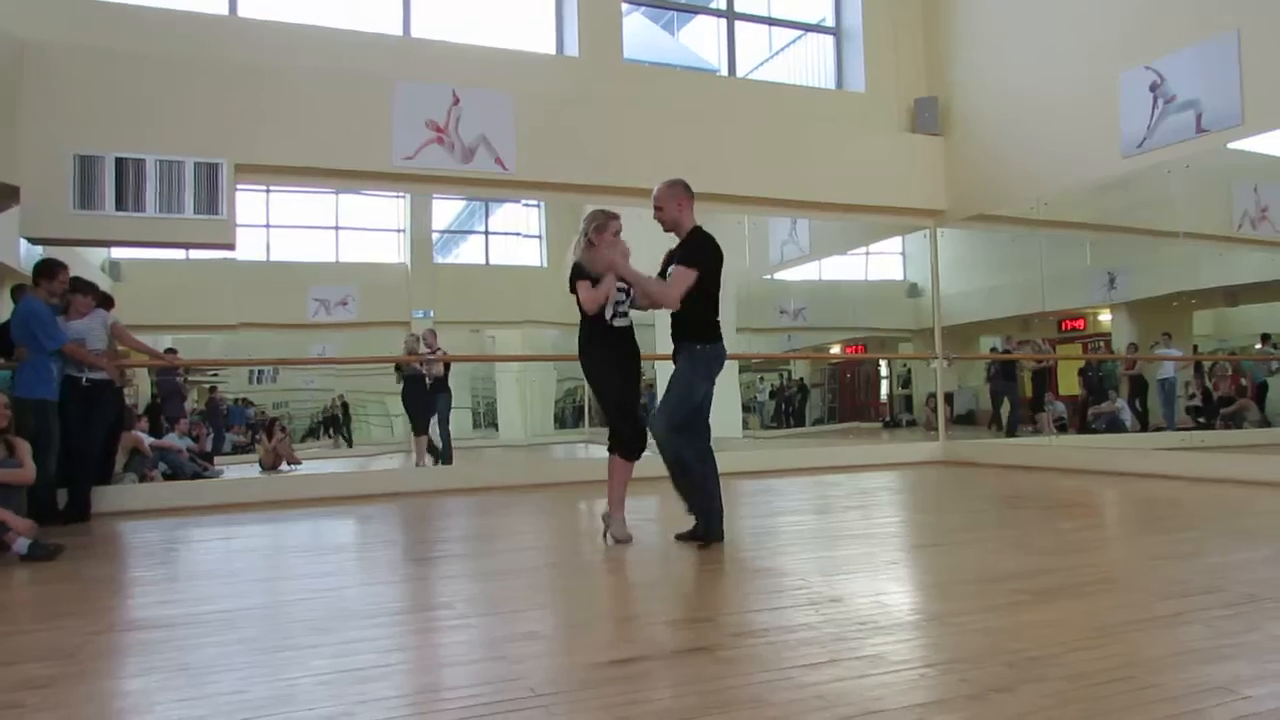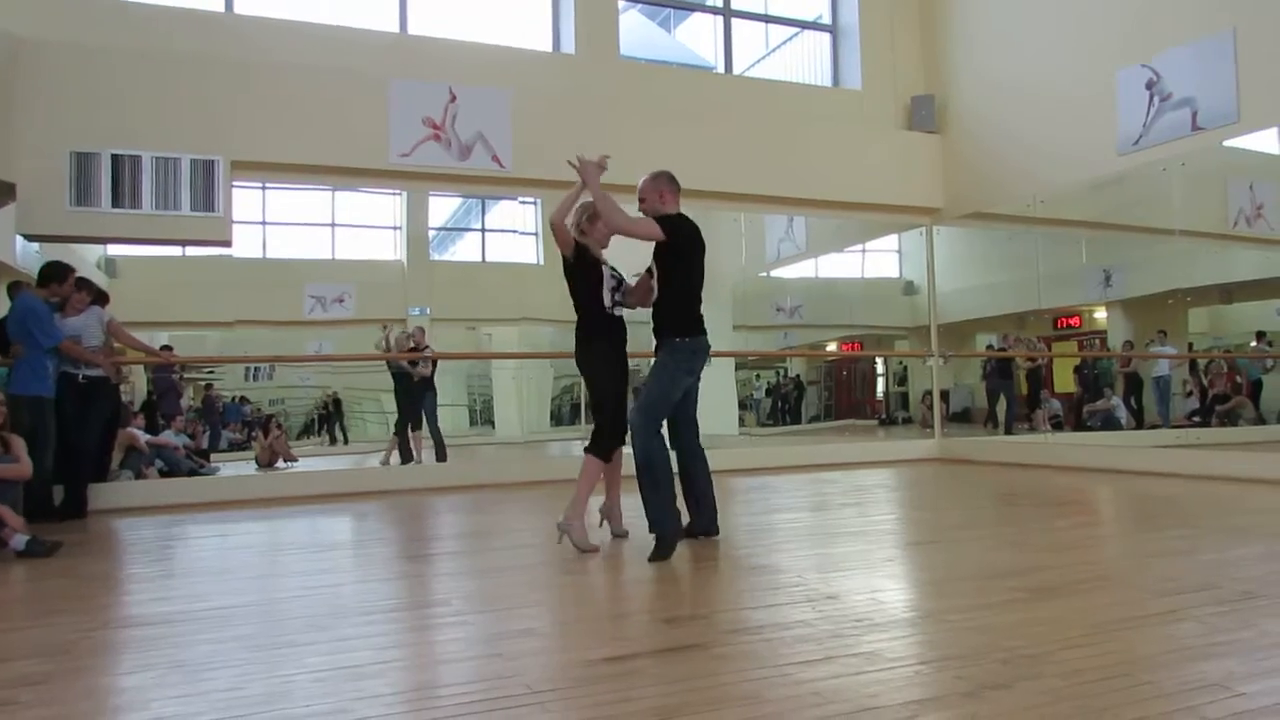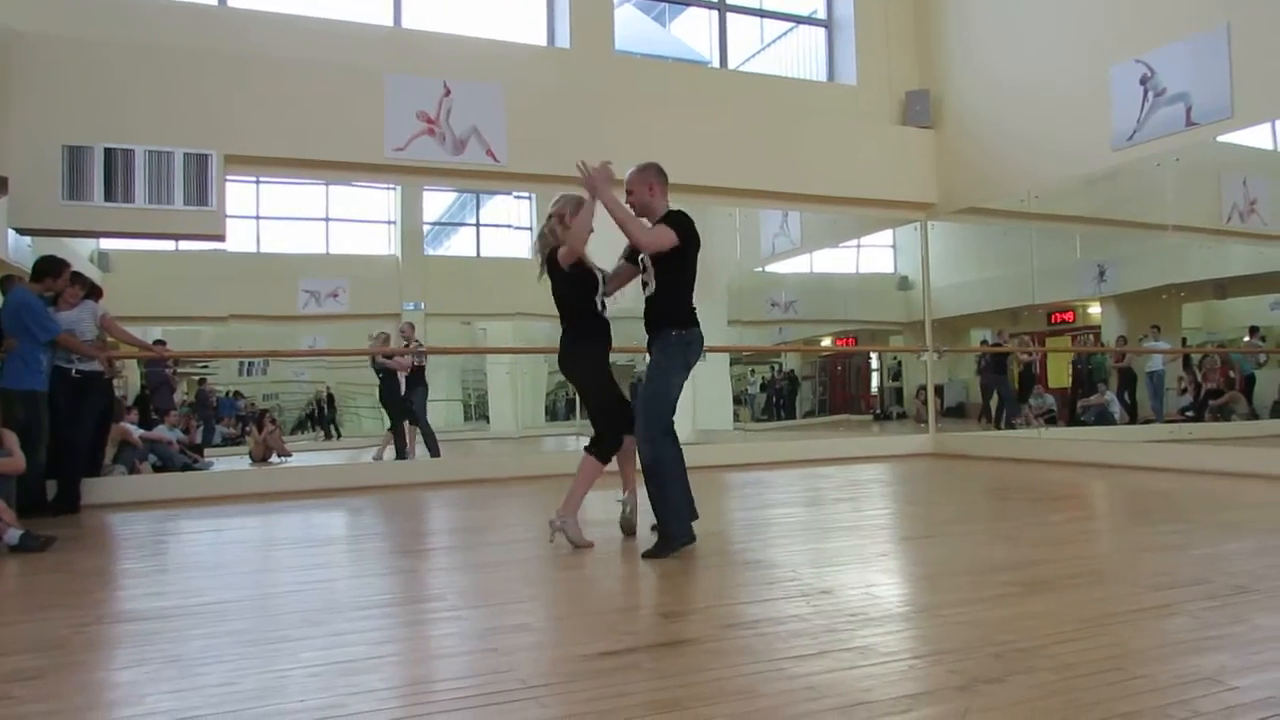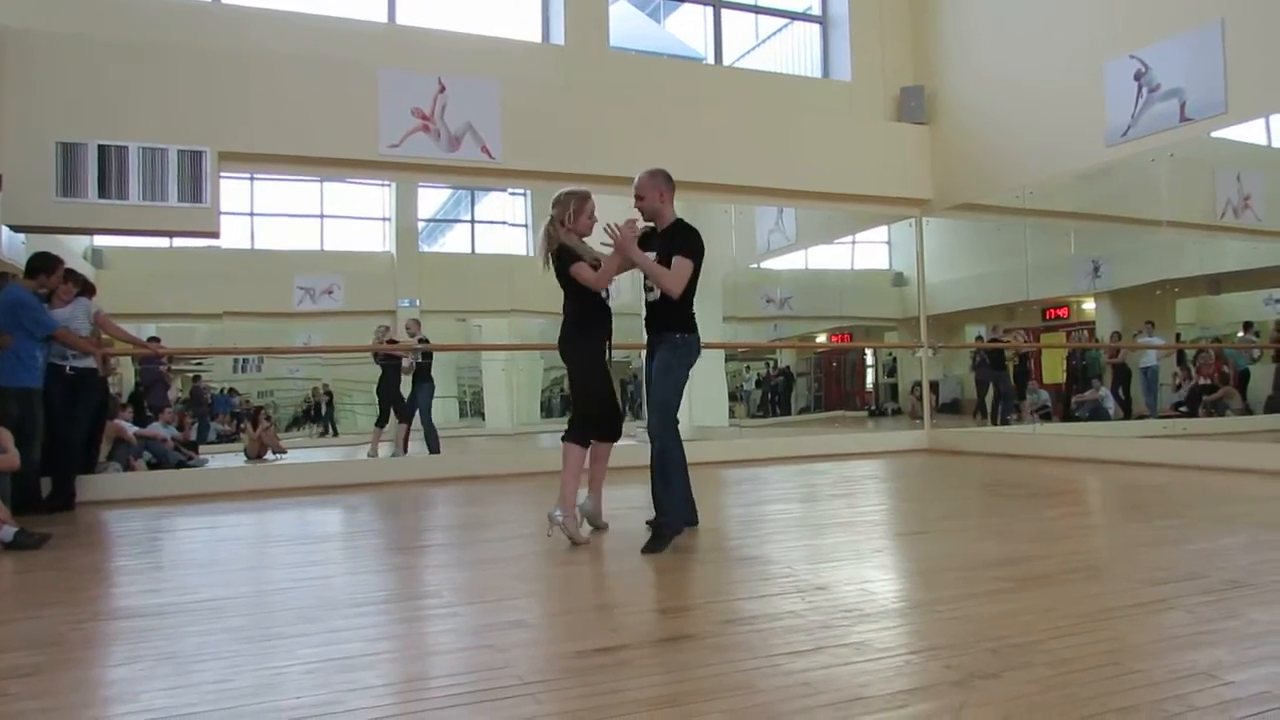
dt=0.4s
person 1, frame 1
left shoulder: (701, 246)
right shoulder: (679, 252)
left elbow: (669, 298)
right elbow: (649, 299)
left wrist: (624, 269)
right wrist: (622, 271)
left hip: (701, 352)
right hip: (693, 351)
left knee: (665, 426)
right knee: (693, 437)
left ankle: (707, 509)
right ankle: (709, 519)
person 1, frame 2
left shoulder: (679, 228)
right shoulder: (669, 241)
left elbow: (616, 223)
right elbow: (641, 294)
left wrist: (591, 179)
left hip: (682, 346)
right hip: (681, 346)
left knee: (643, 423)
right knee: (684, 433)
left ankle: (666, 526)
right ankle: (703, 519)
person 1, frame 3
left shoulder: (680, 224)
right shoulder: (646, 242)
left elbow: (641, 236)
right elbow: (609, 284)
left wrist: (601, 191)
left hip: (677, 338)
right hip: (663, 339)
left knee: (651, 429)
right knee: (658, 426)
left ankle: (676, 528)
right ankle: (679, 512)
person 1, frame 4
left shoulder: (686, 237)
right shoulder: (647, 238)
left elbow: (674, 287)
left wrist: (632, 253)
left hip: (678, 341)
right hip: (657, 340)
left knee: (660, 424)
right knee: (662, 425)
left ankle: (669, 519)
right ankle: (681, 510)
person 2, frame 1
left shoulder: (618, 273)
right shoulder: (583, 269)
right elbow: (590, 305)
right wrist: (613, 273)
left hip: (627, 357)
right hip: (600, 359)
left knee: (625, 434)
right knee: (632, 433)
left ankle: (615, 513)
right ankle: (615, 512)
person 2, frame 2
left shoulder: (608, 268)
right shoulder: (575, 255)
left elbow: (636, 299)
right elbow: (555, 220)
right wrist: (585, 182)
left hip: (614, 351)
right hip: (594, 351)
left knee: (615, 430)
right knee: (607, 431)
left ankle: (612, 508)
right ankle: (572, 517)
person 2, frame 3
left shoulder: (578, 263)
right shoulder: (561, 258)
left elbow: (605, 285)
right elbow: (574, 242)
right wrist: (592, 195)
left hip: (592, 355)
right hip: (581, 356)
left knee: (623, 420)
right knee: (609, 432)
left ankle: (630, 500)
right ankle: (566, 514)
person 2, frame 4
left shoulder: (579, 249)
right shoulder: (564, 252)
left elbow: (603, 273)
right elbow: (598, 281)
left wrist: (624, 249)
right wrist: (621, 249)
left hip: (591, 343)
right hip: (581, 343)
left knee: (609, 417)
right knee: (585, 419)
left ankle: (592, 501)
right ankle: (565, 508)
person 3, frame 1
left shoulder: (40, 307)
right shoulder: (35, 309)
left elbow: (59, 348)
right elbow: (69, 349)
left wrist: (97, 359)
right wrist: (103, 364)
left hip: (37, 391)
right hip: (37, 393)
left knee: (39, 455)
right knee: (44, 456)
left ankle: (41, 513)
right ankle: (42, 515)
person 3, frame 2
left shoulder: (33, 303)
right shoulder: (33, 307)
left elbow: (54, 344)
right elbow: (65, 347)
right wrist: (100, 361)
left hip: (32, 388)
right hip: (33, 390)
left knee: (35, 452)
right knee: (39, 452)
left ankle: (38, 509)
right ankle: (38, 510)
person 3, frame 3
left shoulder: (22, 295)
right shoulder: (28, 302)
right elbow: (64, 339)
right wrist: (98, 354)
left hip: (22, 382)
right hip: (26, 384)
left knee: (25, 446)
right knee: (33, 446)
left ankle: (28, 503)
right ankle: (30, 505)
person 3, frame 4
right shoulder: (23, 299)
left elbow: (45, 333)
right elbow: (60, 335)
right wrist: (94, 351)
right knee: (27, 444)
left ankle: (22, 501)
right ankle: (25, 502)
person 4, frame 1
left shoulder: (101, 317)
right shoulder: (57, 323)
left elbow: (128, 340)
right elbow: (49, 353)
left wrist: (160, 355)
right wrist: (23, 354)
left hip: (104, 388)
right hip: (73, 388)
left knee: (93, 445)
right knee: (74, 444)
left ankle: (77, 505)
right ankle: (78, 505)
person 4, frame 2
left shoulder: (97, 313)
right shoulder: (53, 321)
left elbow: (124, 337)
left wrist: (157, 352)
left hip: (100, 385)
right hip: (69, 385)
left knee: (88, 442)
right knee: (70, 441)
left ankle: (73, 502)
right ankle: (74, 501)
person 4, frame 3
left shoulder: (90, 308)
right shoulder: (47, 314)
left elbow: (117, 332)
left wrist: (149, 347)
left hip: (93, 380)
right hip: (62, 379)
left knee: (81, 437)
right knee: (63, 436)
left ankle: (67, 496)
right ankle: (67, 496)
person 4, frame 4
left shoulder: (84, 305)
left elbow: (112, 329)
left wrist: (144, 344)
left hip: (87, 377)
right hip: (56, 376)
left knee: (76, 434)
right knee: (57, 433)
left ankle: (61, 493)
right ankle: (62, 493)
